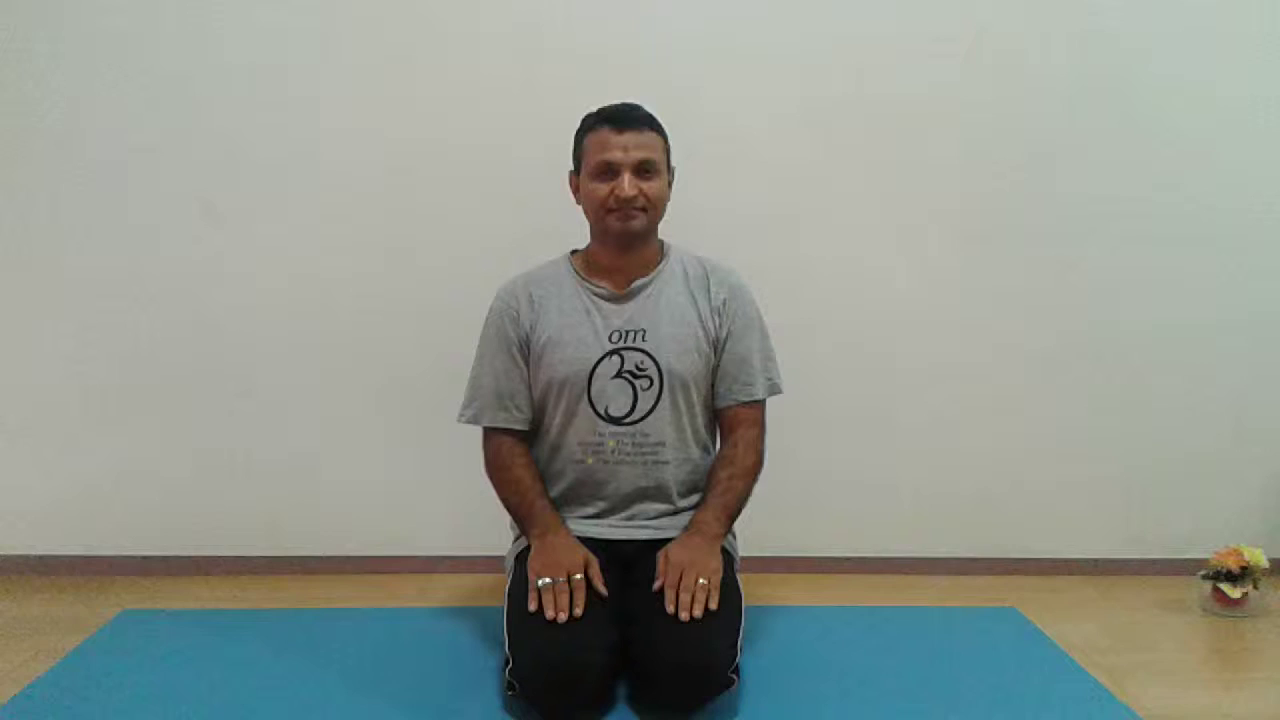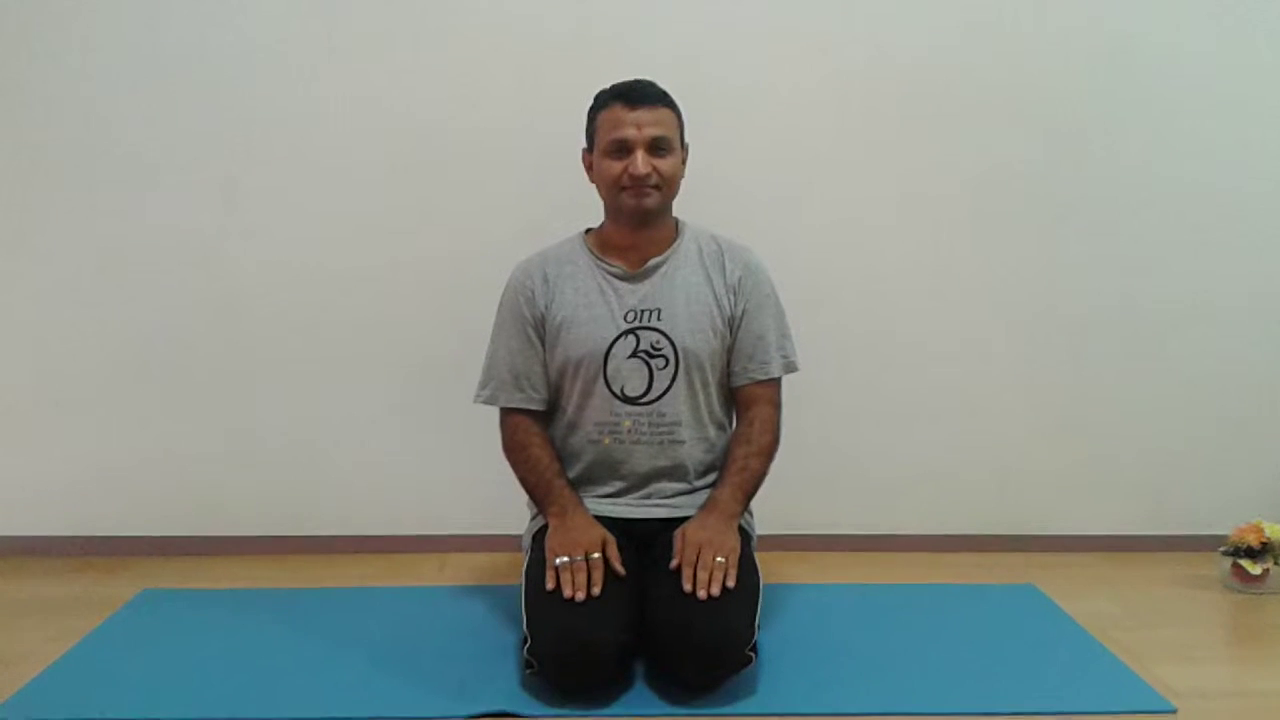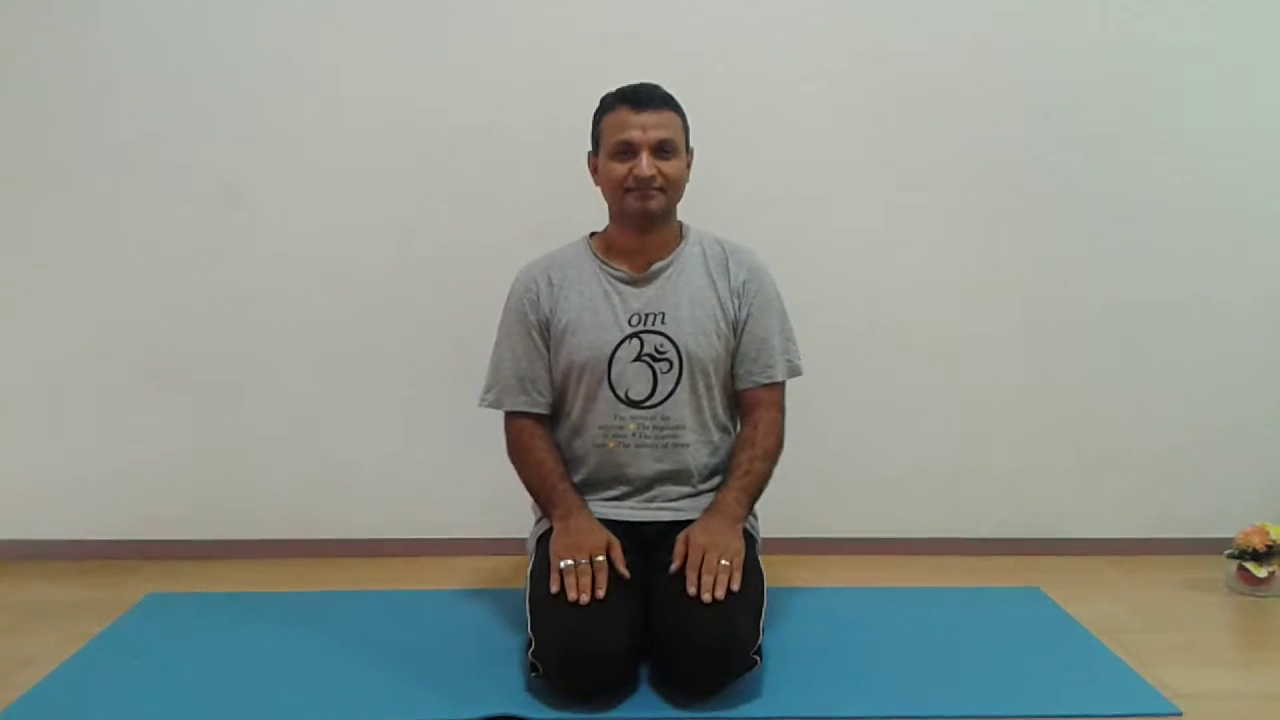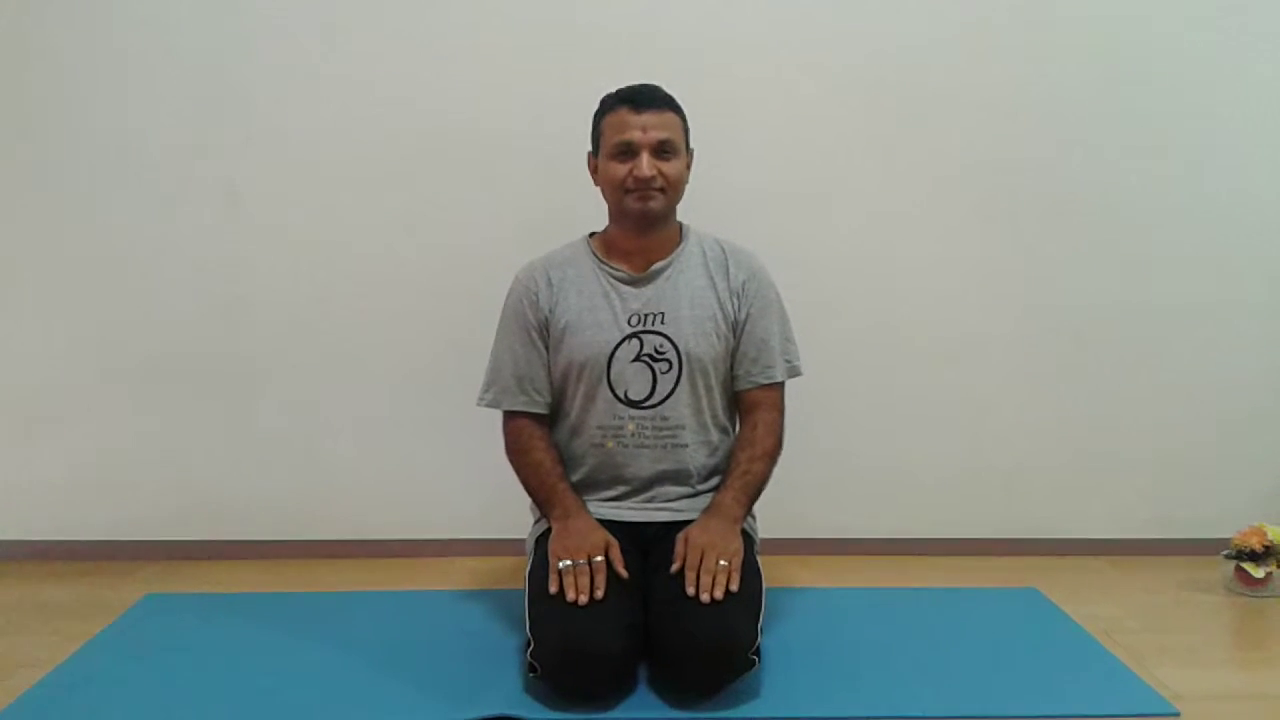
dt=0.7s
person 1, frame 1
left shoulder: (719, 293)
right shoulder: (524, 302)
left elbow: (744, 431)
right elbow: (504, 438)
left wrist: (705, 535)
right wrist: (548, 535)
left hip: (682, 533)
right hip: (565, 534)
left ankle: (641, 621)
right ankle: (600, 622)
person 1, frame 2
left shoulder: (734, 270)
right shoulder: (539, 280)
left elbow: (759, 408)
right elbow: (521, 418)
left wrist: (722, 512)
right wrist: (566, 514)
left hip: (700, 510)
right hip: (581, 511)
left knee: (706, 654)
right knee: (577, 661)
left ankle: (660, 598)
right ankle: (618, 598)
person 1, frame 3
left shoulder: (738, 273)
right shoulder: (543, 283)
left elbow: (763, 410)
right elbow: (525, 419)
left wrist: (726, 515)
right wrist: (570, 517)
left hip: (704, 512)
right hip: (586, 515)
left knee: (711, 657)
right knee: (581, 663)
left ankle: (665, 604)
right ankle: (624, 603)
person 1, frame 4
left shoulder: (737, 274)
right shoulder: (543, 283)
left elbow: (762, 410)
right elbow: (523, 420)
left wrist: (725, 516)
right wrist: (569, 517)
left hip: (703, 512)
right hip: (584, 515)
left knee: (709, 658)
right knee: (579, 664)
left ankle: (662, 602)
right ankle: (624, 604)
